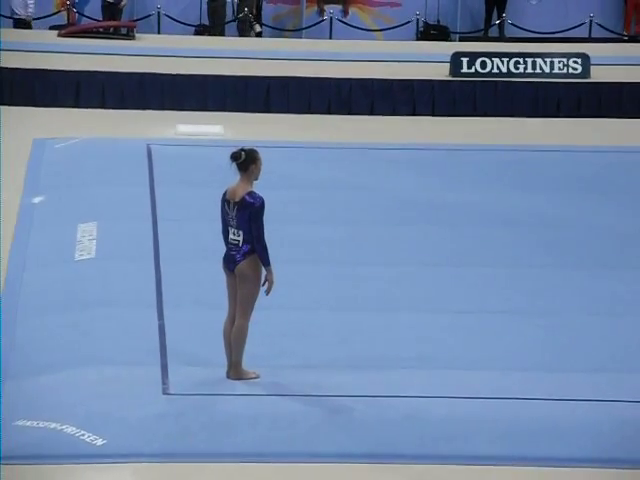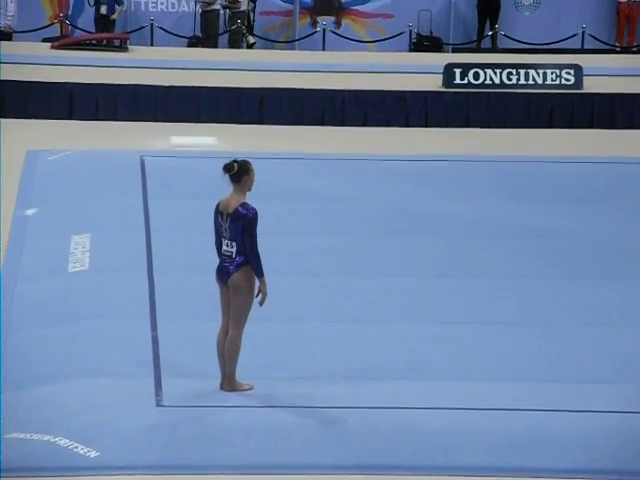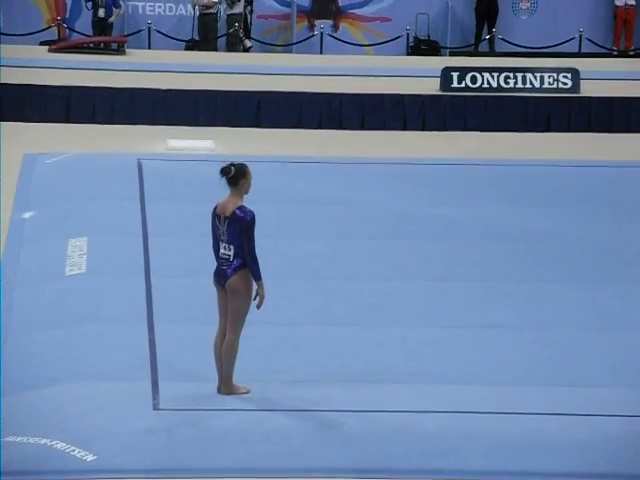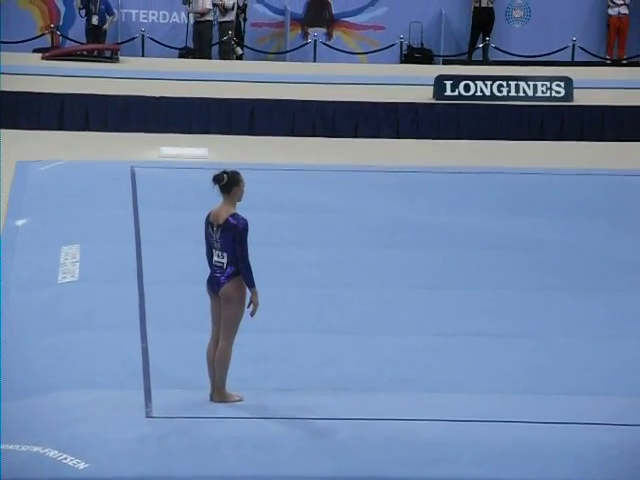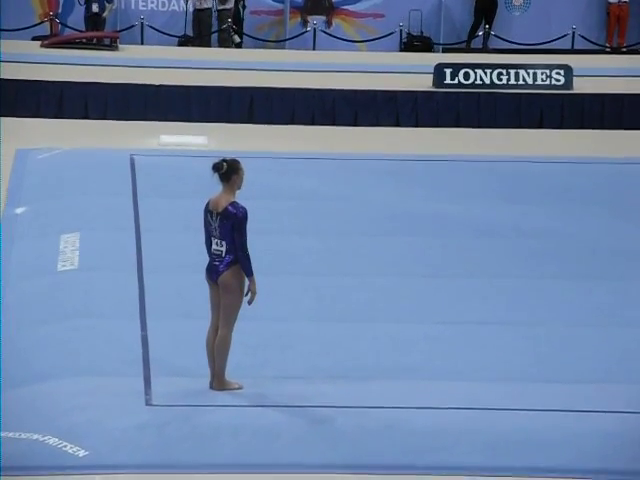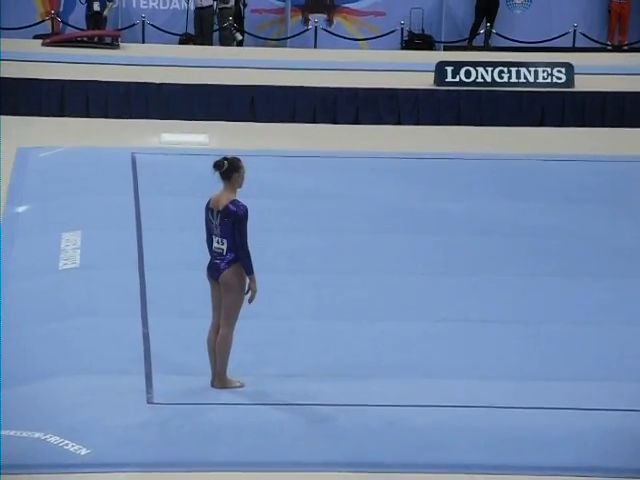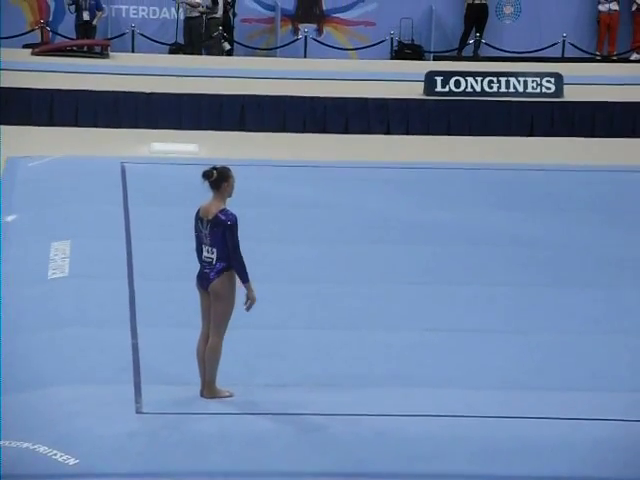
dt=0.4s
person 1, frame 1
left shoulder: (226, 194)
right shoulder: (255, 200)
left elbow: (225, 231)
right elbow: (258, 238)
right wrist: (269, 270)
left hip: (229, 258)
right hip: (247, 262)
left knee: (232, 314)
right knee: (242, 317)
left ankle: (231, 366)
right ankle: (237, 369)
person 1, frame 2
left shoulder: (219, 206)
right shoulder: (248, 211)
left elbow: (217, 242)
right elbow: (252, 250)
right wrist: (262, 281)
left hip: (222, 270)
right hip: (240, 273)
left knee: (225, 326)
right knee: (236, 329)
left ankle: (225, 378)
right ankle: (230, 381)
person 1, frame 3
left shoulder: (217, 209)
right shoulder: (246, 215)
left elbow: (215, 246)
right elbow: (250, 252)
right wrist: (260, 284)
left hip: (220, 273)
right hip: (238, 276)
left knee: (222, 329)
right knee: (233, 332)
left ankle: (222, 382)
right ankle: (227, 384)
person 1, frame 4
left shoulder: (210, 217)
right shoulder: (238, 222)
left elbow: (208, 253)
right elbow: (243, 260)
right wrist: (253, 291)
left hip: (213, 280)
right hip: (231, 284)
left knee: (215, 337)
right knee: (226, 340)
left ankle: (214, 389)
right ankle: (220, 392)
person 1, frame 5
left shoulder: (209, 205)
right shoulder: (238, 211)
left elbow: (208, 241)
right elbow: (242, 248)
right wrist: (251, 280)
left hip: (212, 269)
right hip: (230, 272)
left knee: (215, 325)
right knee: (225, 328)
left ankle: (214, 377)
right ankle: (220, 380)
person 1, frame 6
left shoulder: (210, 203)
right shoulder: (238, 208)
left elbow: (209, 239)
right elbow: (242, 247)
right wrist: (252, 278)
left hip: (214, 267)
right hip: (231, 270)
left knee: (216, 323)
right knee: (227, 326)
left ankle: (215, 375)
right ankle: (221, 378)
person 1, frame 7
left shoulder: (200, 212)
right shoulder: (227, 218)
left elbow: (198, 248)
right elbow: (235, 255)
right wrist: (249, 287)
left hip: (203, 276)
right hip: (221, 279)
left knee: (205, 333)
right knee: (216, 336)
left ankle: (204, 385)
right ankle: (211, 387)
